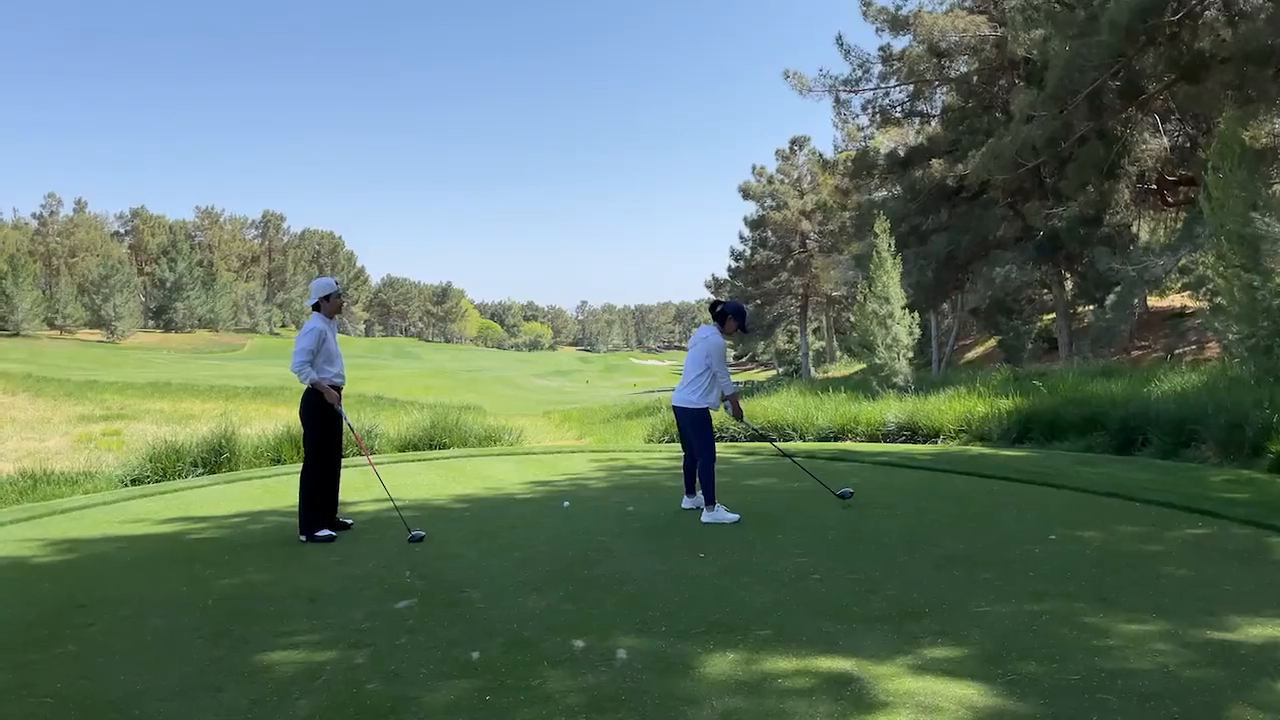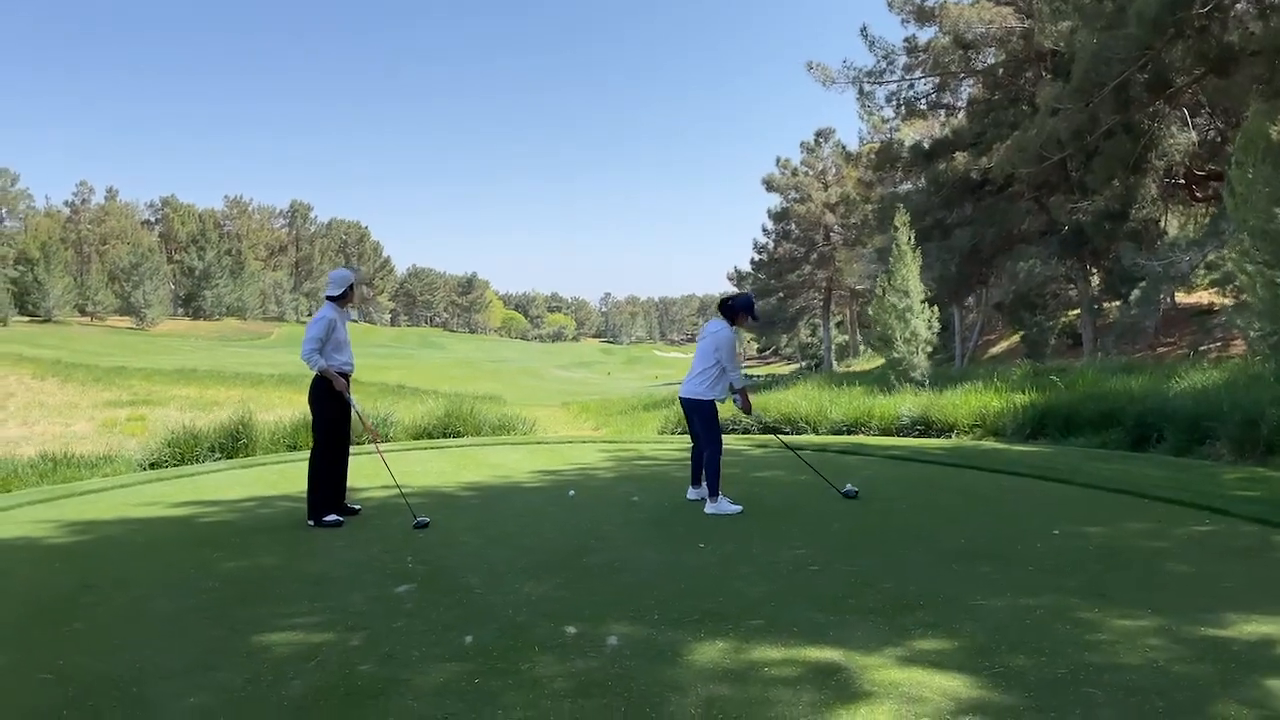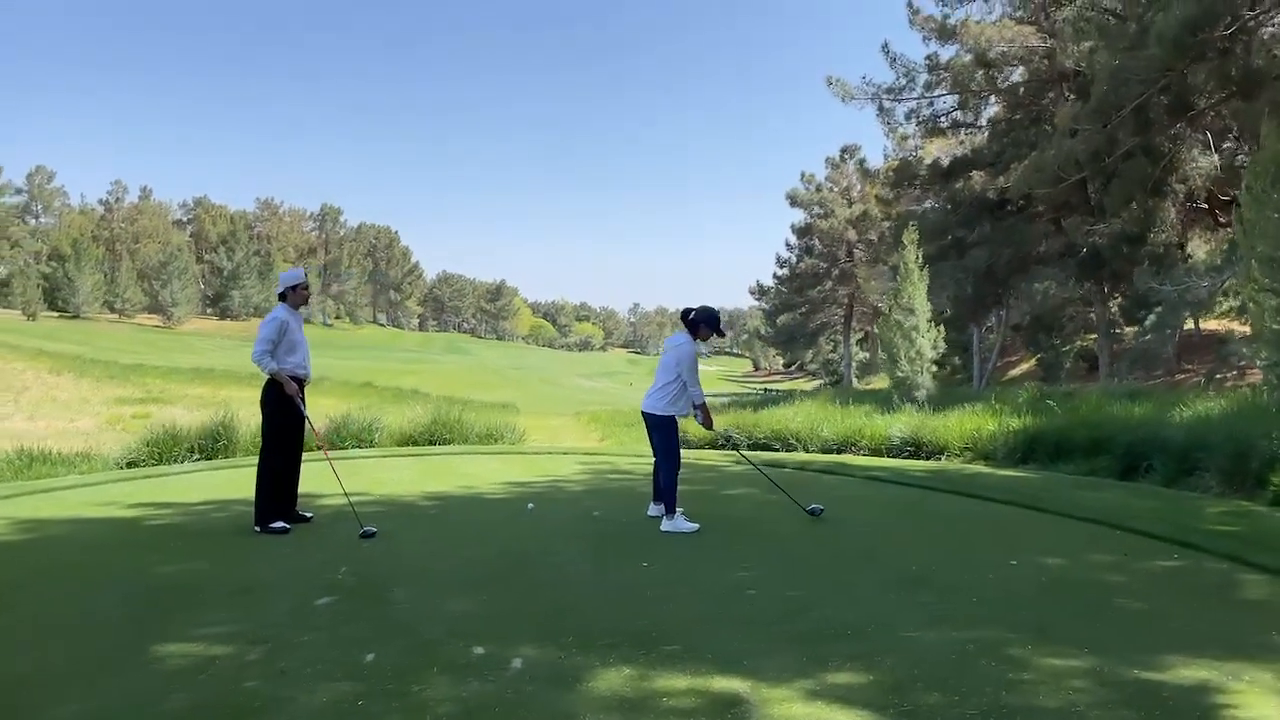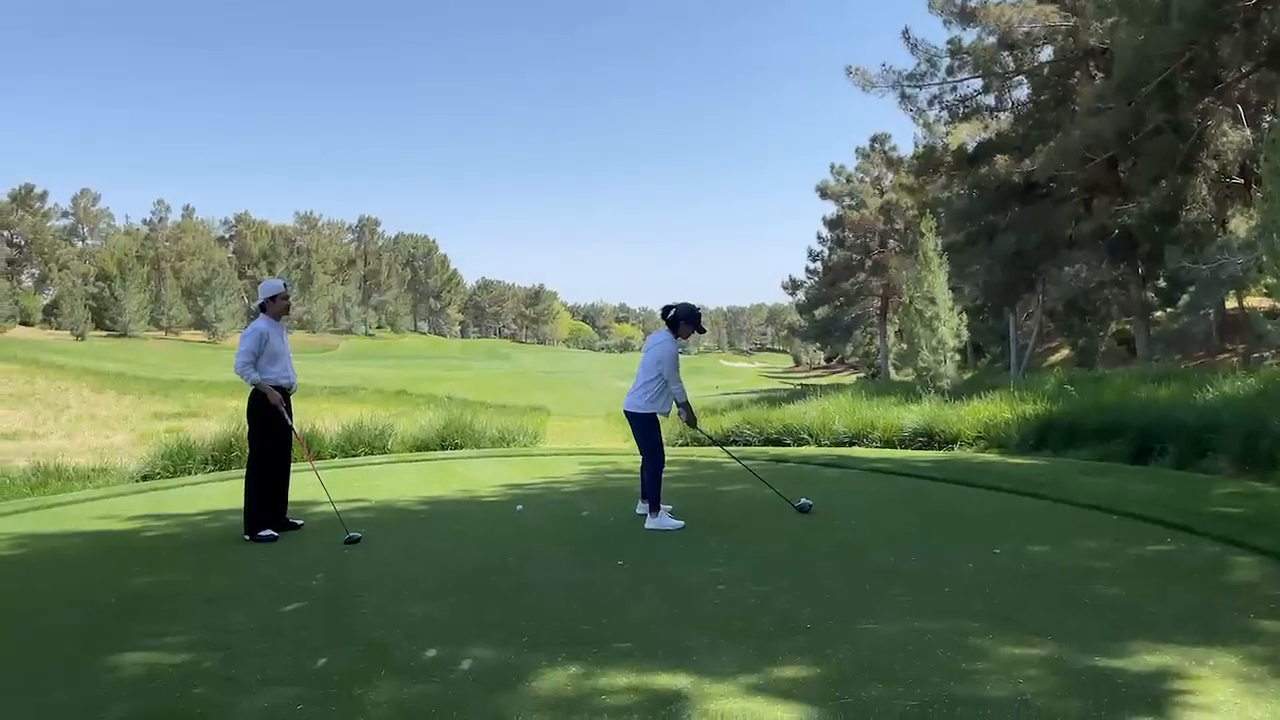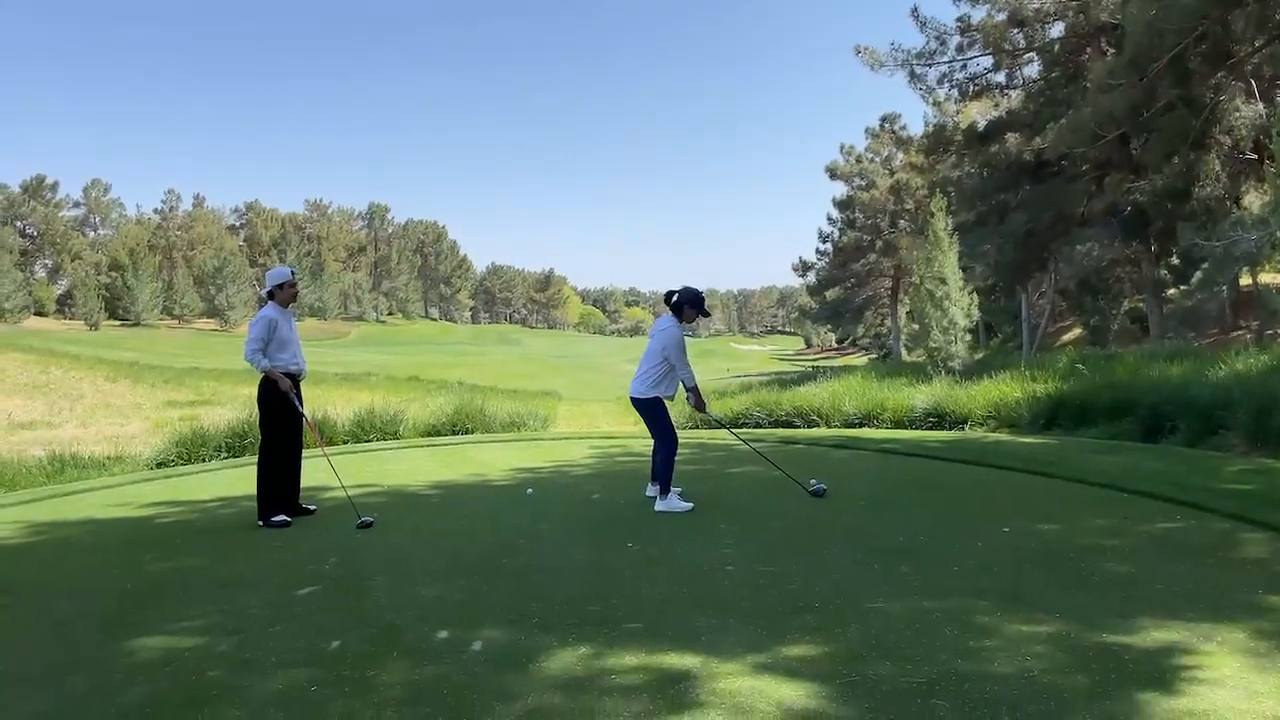
dt=1s
person 1, frame 1
left shoulder: (329, 327)
right shoulder: (314, 328)
right elbow: (299, 366)
right wrist: (326, 390)
left hip: (329, 400)
right hip: (318, 400)
left knee: (332, 460)
right knee: (316, 461)
left ankle: (327, 517)
right ankle: (309, 526)
person 1, frame 2
left shoulder: (339, 316)
right shoulder: (325, 317)
right elbow: (309, 353)
right wrist: (334, 378)
left hip: (338, 387)
right hip: (327, 387)
left knee: (340, 447)
right knee: (324, 448)
left ankle: (335, 502)
right ankle: (318, 511)
person 1, frame 3
left shoulder: (295, 319)
right shoulder: (278, 318)
right elbow: (260, 355)
right wrist: (286, 381)
left hip: (295, 391)
right hip: (280, 391)
left knee: (292, 452)
right knee: (274, 453)
left ankle: (286, 510)
right ankle: (265, 517)
person 1, frame 4
left shoulder: (279, 329)
right shoulder: (258, 330)
right elbow: (242, 366)
right wrist: (269, 391)
left hip: (282, 399)
right hip: (264, 400)
left knee: (281, 460)
right knee: (261, 462)
left ankle: (277, 517)
right ankle: (254, 525)
person 1, frame 5
left shoulder: (288, 316)
right shoulder: (266, 317)
right elbow: (252, 353)
left wrist: (298, 375)
right wrist: (279, 378)
left hip: (292, 385)
right hip: (275, 387)
left knee: (293, 446)
right knee: (273, 448)
left ankle: (290, 503)
right ankle: (268, 511)
person 2, frame 1
left shoulder: (703, 333)
right shoulder: (715, 340)
right elbow: (722, 376)
left wrist: (725, 397)
right wrist: (735, 405)
left hip: (682, 402)
right hip: (694, 406)
left knee: (692, 452)
right knee: (707, 456)
left ankle: (691, 497)
right ankle: (710, 510)
person 2, frame 2
left shoulder: (713, 326)
right shoulder: (725, 334)
right elbow: (733, 370)
left wrist: (735, 391)
right wrist: (744, 398)
left hip: (689, 393)
right hip: (701, 397)
left knee: (700, 443)
right knee: (713, 447)
left ankle: (696, 488)
right ankle: (713, 501)
person 2, frame 3
left shoulder: (678, 339)
right shoulder: (687, 348)
right elbow: (693, 385)
left wrist: (697, 408)
right wrist: (706, 414)
left hip: (653, 408)
right hip: (662, 412)
left knee: (663, 459)
right knee: (671, 463)
left ankle: (657, 504)
right ankle: (670, 518)
person 2, frame 4
left shoulder: (659, 337)
right shoulder: (667, 346)
right elbow: (675, 384)
left wrist: (681, 408)
right wrist: (689, 413)
left hip: (637, 406)
right hip: (643, 410)
left knee: (650, 457)
right knee: (656, 460)
left ankle: (646, 502)
right ankle: (654, 516)
person 2, frame 5
left shoulder: (666, 322)
right shoulder: (672, 332)
left elbow: (679, 367)
right elbow: (683, 368)
left wrist: (689, 392)
right wrist: (697, 397)
left hip: (648, 392)
right hip: (647, 395)
left knee: (663, 439)
right knee: (669, 442)
left ankle: (655, 485)
right ankle: (664, 499)
